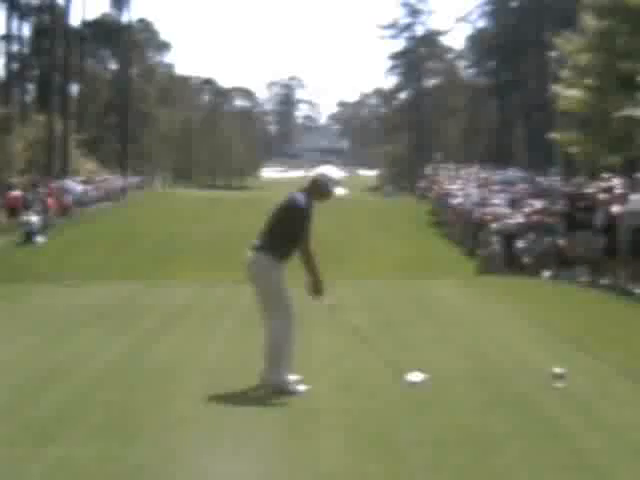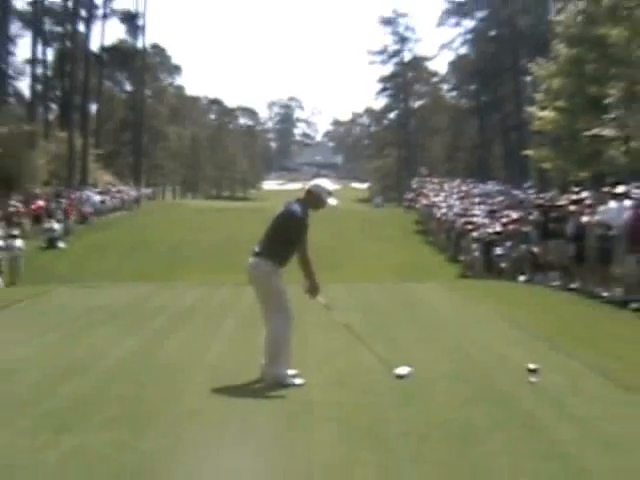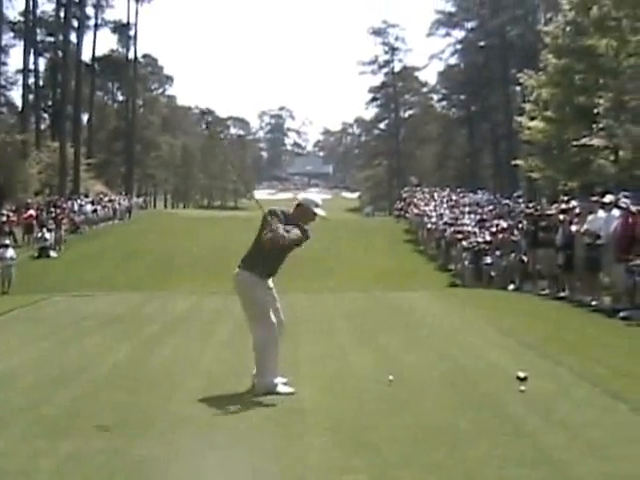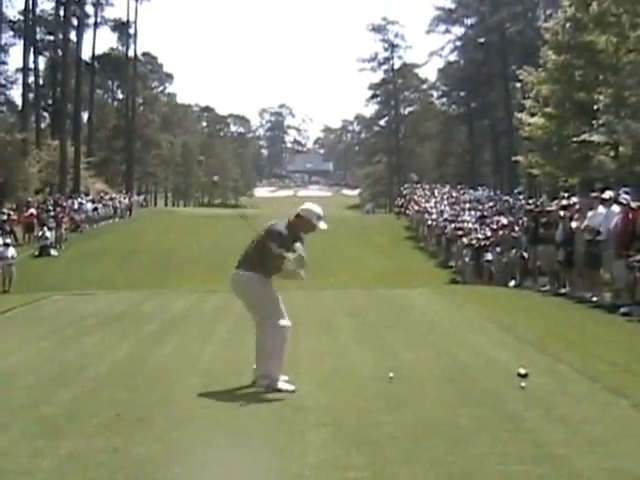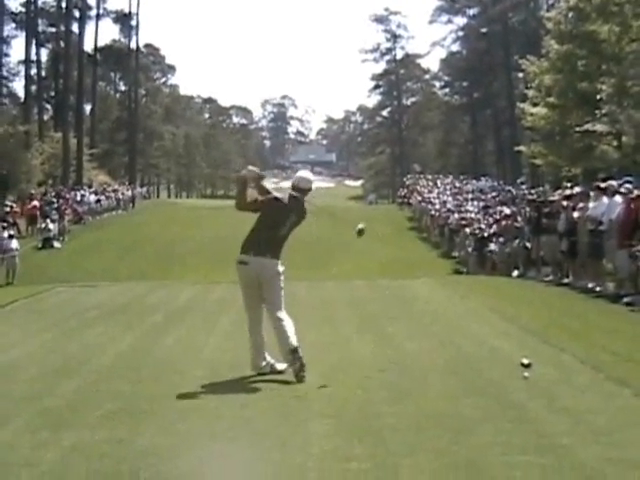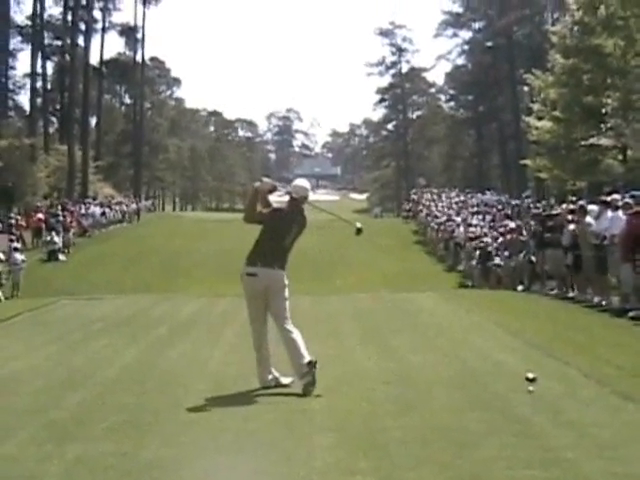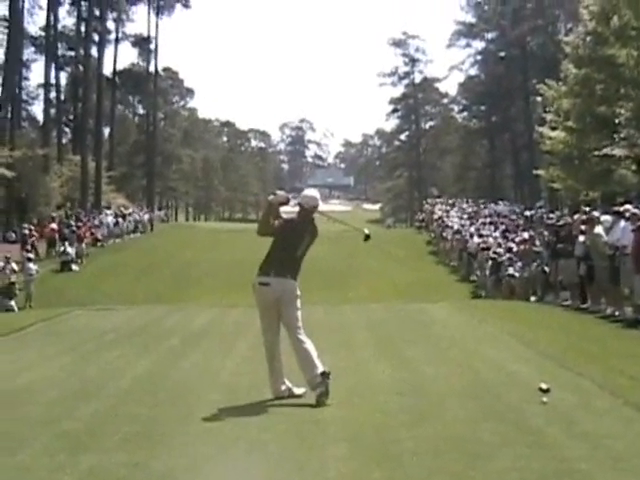
dt=0.5s
person 1, frame 1
left shoulder: (300, 201)
right shoulder: (301, 206)
left elbow: (303, 246)
right elbow: (304, 248)
left wrist: (313, 278)
right wrist: (316, 279)
left hip: (265, 261)
right hip: (266, 262)
left knee: (277, 317)
right knee: (282, 317)
left ankle: (273, 373)
right ankle: (277, 379)
person 1, frame 2
left shoulder: (297, 210)
right shoulder: (297, 215)
left elbow: (301, 251)
right elbow: (302, 253)
left wrist: (309, 280)
right wrist: (312, 281)
left hip: (264, 266)
right hip: (265, 267)
left knee: (276, 317)
right knee: (281, 317)
left ankle: (272, 368)
right ankle: (276, 373)
person 1, frame 3
left shoulder: (304, 232)
right shoulder: (275, 215)
left elbow: (295, 235)
right elbow: (266, 240)
left wrist: (284, 236)
right wrist: (273, 234)
left hip: (265, 279)
right hip: (248, 277)
left knee: (276, 326)
right knee: (266, 326)
left ankle: (266, 376)
right ankle: (265, 383)
person 1, frame 4
left shoulder: (296, 237)
right shoulder: (278, 232)
left elbow: (297, 251)
right elbow: (275, 266)
left hip: (257, 280)
right hip: (250, 278)
left knee: (268, 324)
right knee: (279, 325)
left ankle: (264, 372)
right ankle: (268, 378)
person 1, frame 5
left shoulder: (276, 202)
right shoulder: (301, 211)
left elbow: (241, 205)
left wrist: (244, 180)
right wrist: (255, 181)
left hip: (247, 261)
right hip: (270, 264)
left knee: (254, 315)
right knee: (277, 312)
left ankle: (262, 362)
right ankle: (292, 350)
person 1, frame 6
left shoulder: (279, 213)
right shoulder: (301, 220)
left elbow: (249, 217)
left wrist: (257, 190)
right wrist: (263, 195)
left hip: (254, 273)
right hip: (276, 275)
left knee: (258, 327)
right knee: (285, 324)
left ankle: (267, 376)
right ankle: (305, 366)
person 1, frame 7
left shoulder: (291, 223)
right shoulder: (312, 230)
left elbow: (262, 230)
left wrist: (272, 204)
right wrist: (275, 208)
left hip: (266, 282)
right hip: (288, 285)
left knee: (271, 338)
right knee: (297, 334)
left ankle: (280, 387)
right ankle: (318, 377)
